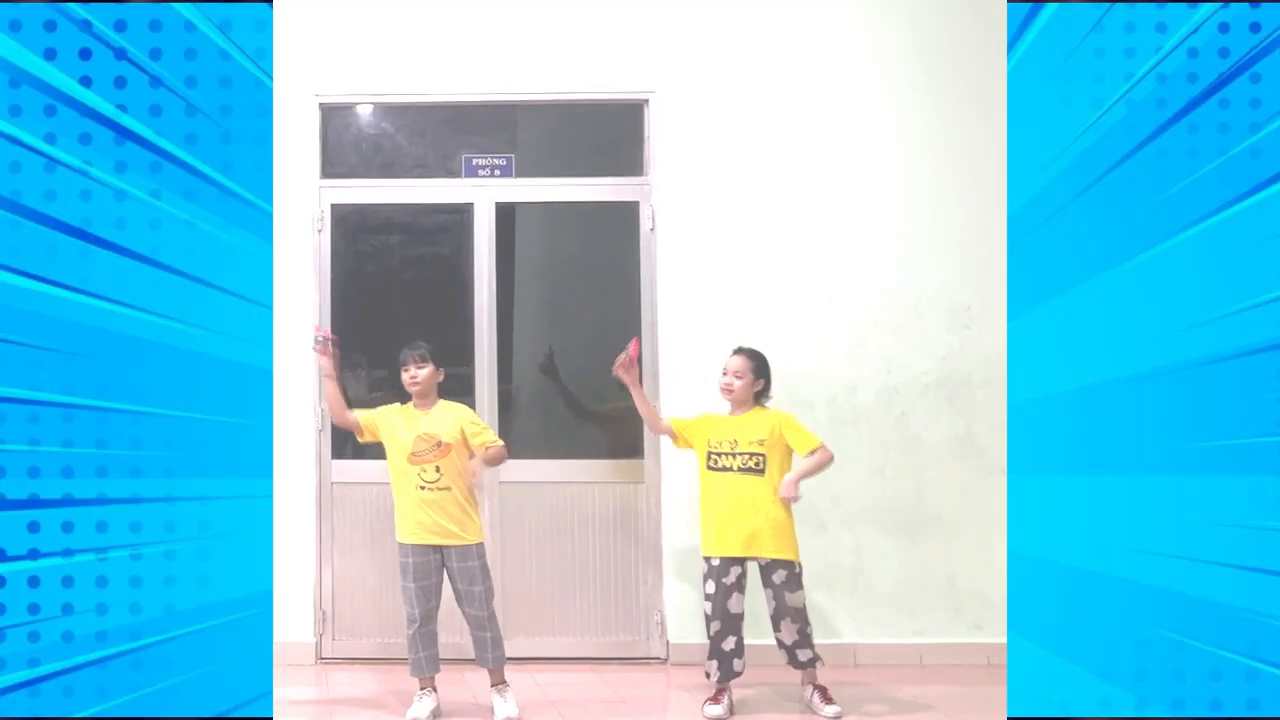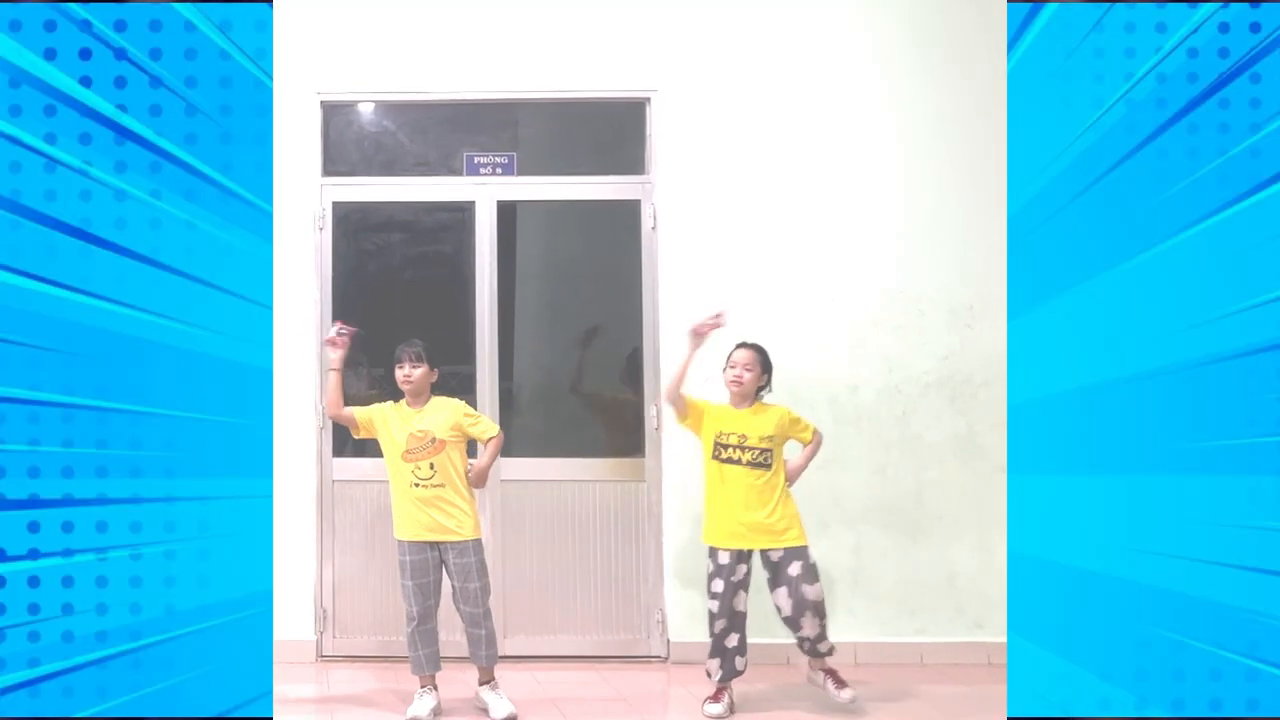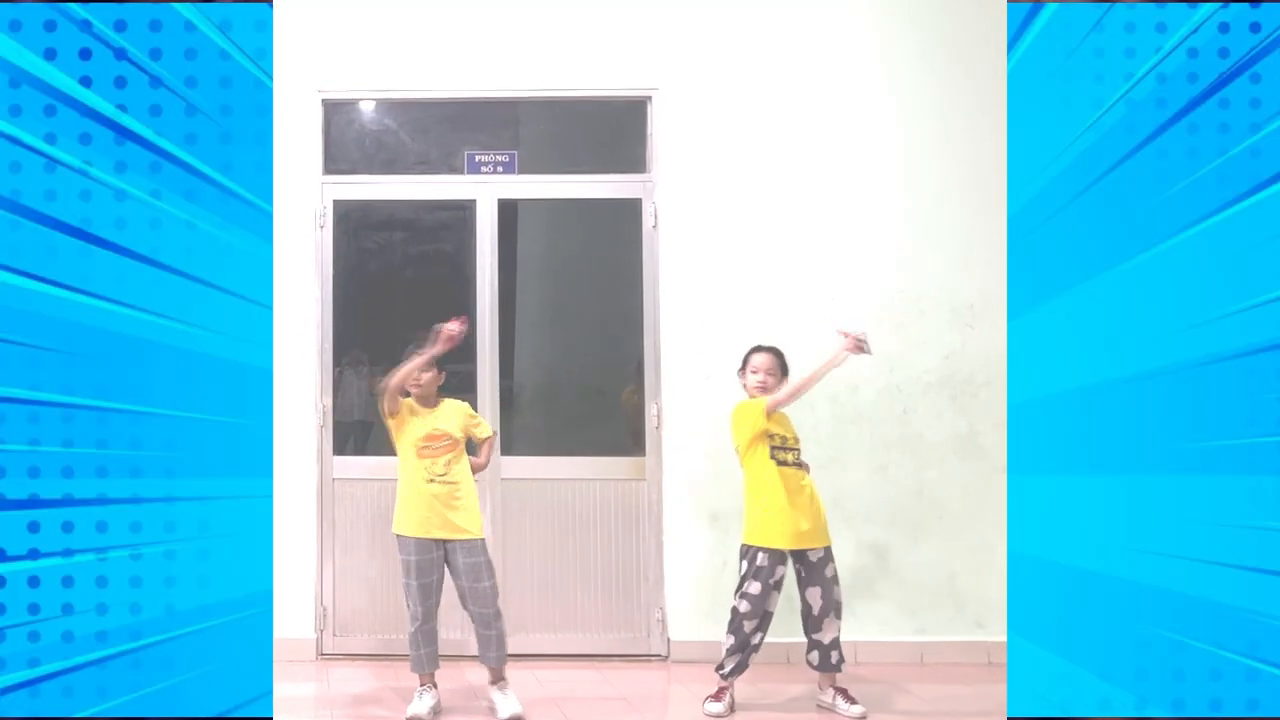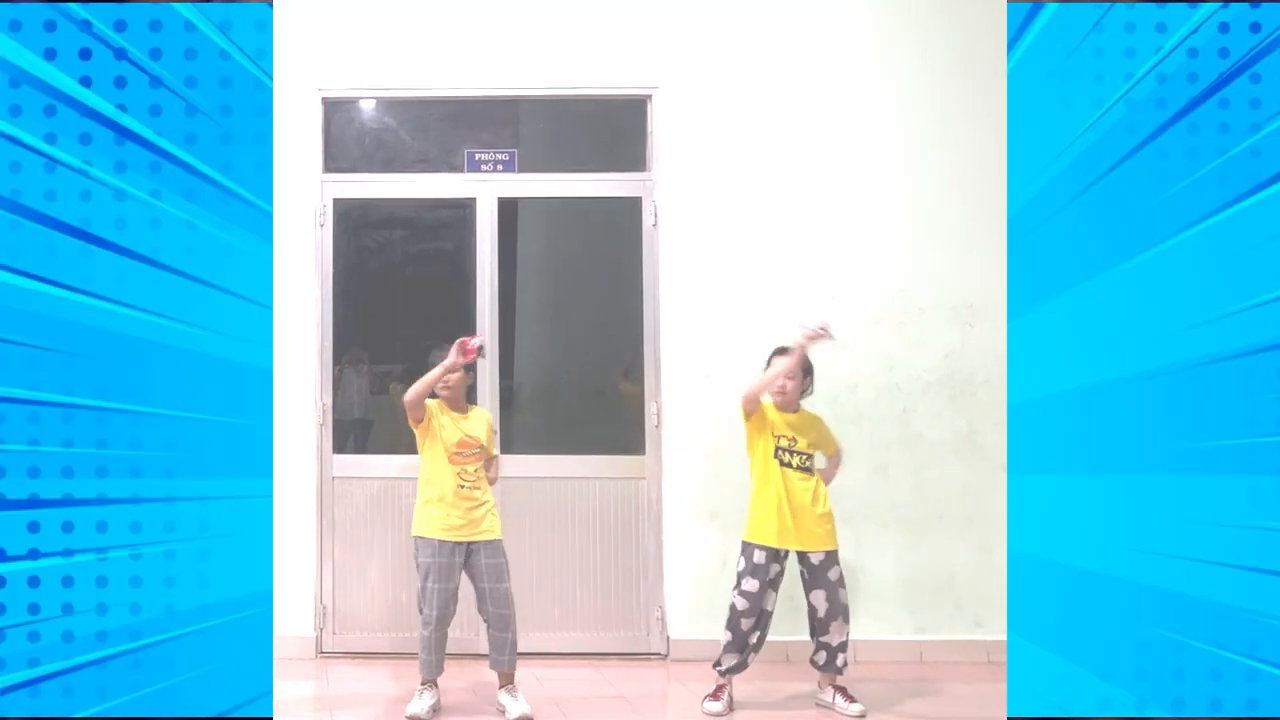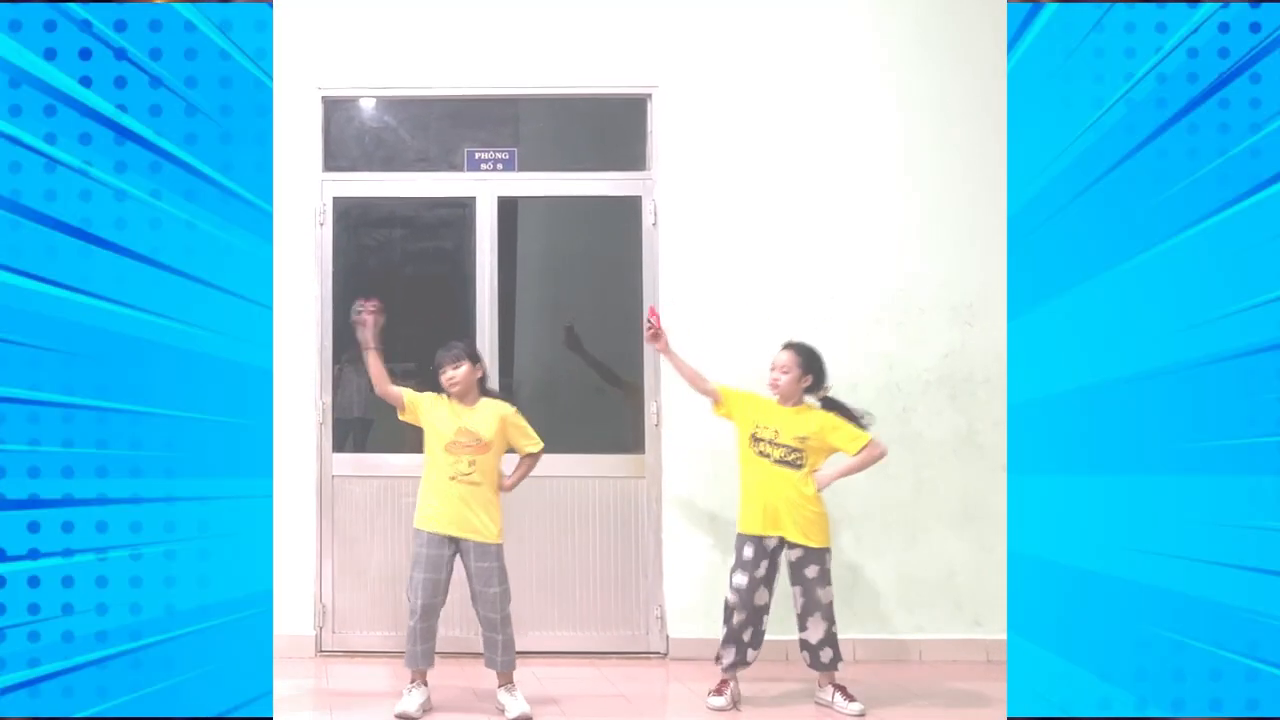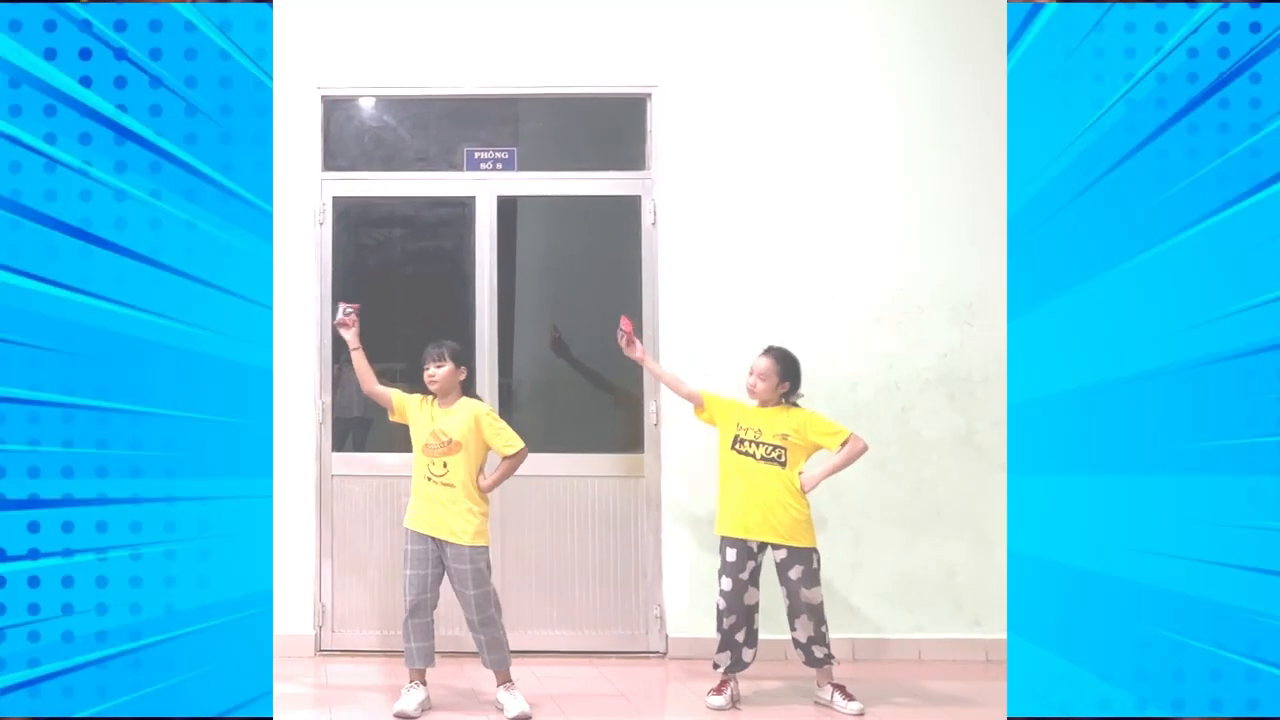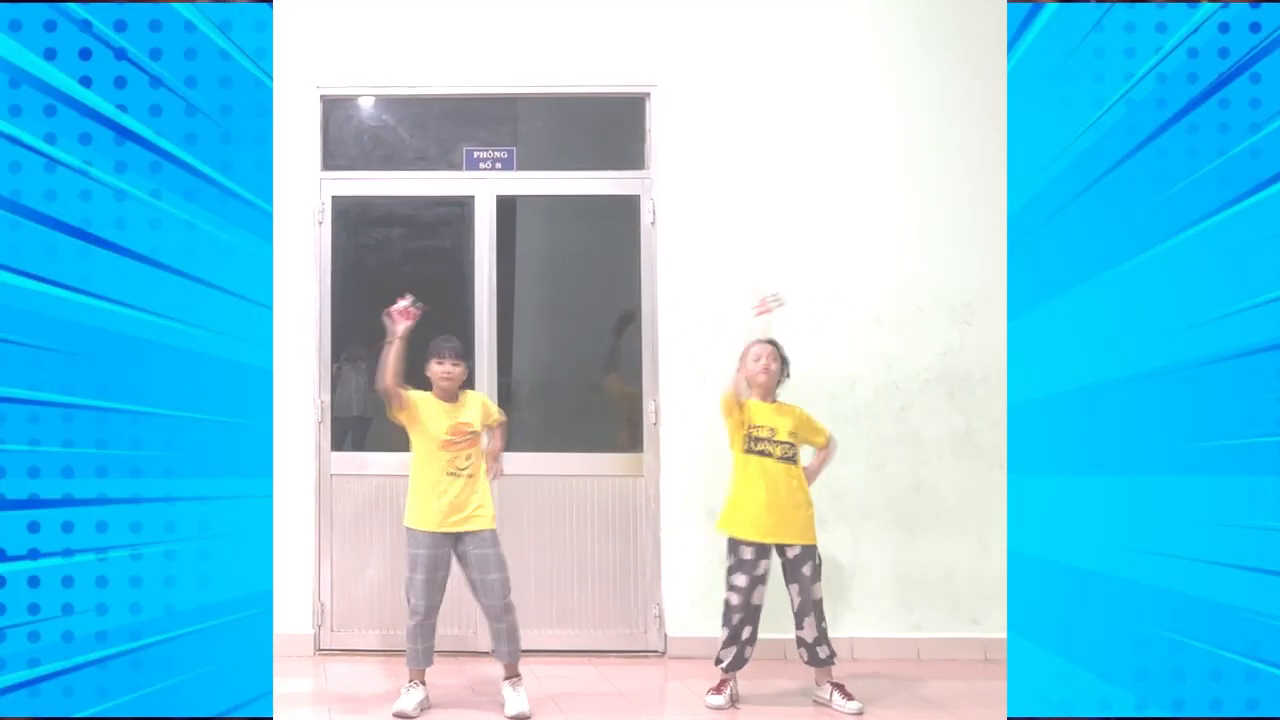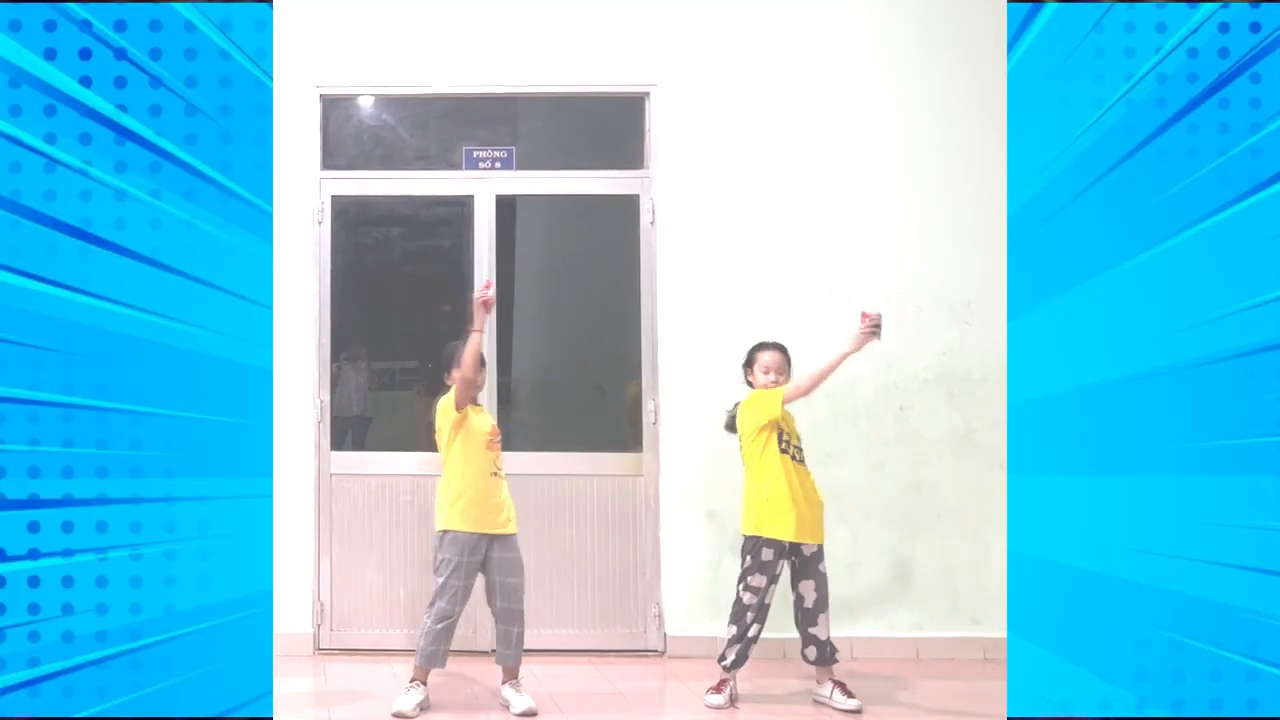
dt=0.3s
person 1, frame 1
left shoulder: (459, 414)
right shoulder: (389, 417)
left elbow: (497, 450)
right elbow: (341, 417)
left wrist: (478, 463)
right wrist: (329, 370)
left hip: (461, 532)
right hip: (415, 535)
left knee: (480, 610)
right knee: (420, 615)
left ankle: (499, 687)
person 1, frame 2
left shoulder: (453, 409)
right shoulder: (384, 415)
left elbow: (495, 434)
right elbow: (335, 411)
left wrist: (483, 464)
right wrist: (336, 362)
left hip: (459, 527)
right hip: (412, 532)
left knee: (475, 607)
right knee: (419, 613)
left ankle: (487, 685)
person 1, frame 3
left shoulder: (460, 410)
right shoulder: (398, 412)
left elbow: (485, 436)
right elbow: (389, 387)
left wrist: (481, 460)
right wrist: (433, 349)
left hip: (463, 526)
right hip: (416, 528)
left knee: (484, 605)
right knee: (420, 610)
left ankle: (498, 685)
person 1, frame 4
left shoulder: (483, 418)
right shoulder: (428, 414)
right elbow: (410, 398)
left wrist: (492, 473)
right wrist: (448, 361)
left hip: (484, 530)
right hip: (437, 530)
left knee: (500, 610)
right knee: (435, 614)
left ankle: (507, 688)
right ankle: (428, 687)
person 1, frame 5
left shoulder: (502, 413)
right shoulder: (431, 407)
left elbow: (533, 450)
right elbow: (382, 388)
left wrist: (511, 482)
right wrist: (370, 340)
left hip: (481, 527)
right hip: (433, 525)
left knee: (493, 608)
right knee: (422, 606)
right ankle: (418, 685)
person 1, frame 6
left shoulder: (477, 413)
right shoulder: (416, 407)
left elbow: (517, 451)
right elbow: (371, 388)
left wrist: (489, 483)
right wrist: (353, 342)
left hip: (464, 528)
right hip: (421, 526)
left knee: (481, 610)
right knee: (417, 605)
left ankle: (505, 685)
right ankle: (417, 686)
person 1, frame 7
left shoulder: (476, 402)
right shoulder: (415, 406)
left elbow: (497, 422)
right elbow: (386, 386)
left wrist: (494, 452)
right wrist: (397, 336)
left hip: (476, 521)
right hip: (427, 523)
left knee: (497, 601)
right knee: (421, 604)
left ankle: (512, 681)
right ankle: (416, 685)
person 1, frame 8
left shoulder: (479, 410)
right shoulder: (450, 406)
right elbow: (465, 374)
right wrist: (479, 322)
left hip: (500, 524)
right hip: (461, 525)
left knee: (510, 606)
right knee: (446, 606)
left ankle: (510, 684)
person 2, frame 1
left shoulder: (777, 422)
right shoulder: (706, 425)
left elbow: (824, 455)
right elbow: (656, 424)
left wrist: (793, 477)
right wrist: (633, 383)
left hip: (771, 535)
right hip: (723, 538)
left knee: (790, 608)
right knee: (721, 612)
left ankle: (811, 683)
right ankle: (722, 687)
person 2, frame 2
left shoulder: (778, 416)
right shoulder: (706, 414)
left elbow: (814, 438)
right elbow: (673, 396)
left wrist: (797, 466)
right wrist: (693, 347)
left hip: (779, 528)
right hip: (727, 532)
left knee: (805, 599)
right knee: (724, 609)
left ankle: (820, 666)
right ankle: (723, 686)
person 2, frame 3
left shoulder: (782, 420)
right shoulder: (744, 413)
right elbow: (787, 396)
left wrist: (802, 469)
right wrist: (833, 358)
left hip: (810, 529)
right hip: (767, 531)
left knee: (825, 605)
right knee: (750, 607)
left ankle: (827, 687)
right ankle: (725, 686)
person 2, frame 4
left shoulder: (815, 423)
right shoulder: (756, 414)
left elbow: (834, 454)
right elbow: (752, 393)
left wrist: (826, 477)
right wrist: (797, 349)
left hip: (816, 532)
right hip: (767, 530)
left knee: (831, 607)
right knee: (747, 606)
left ankle: (828, 686)
right ankle: (723, 684)
person 2, frame 5
left shoulder: (823, 422)
right shoulder: (748, 406)
left elbow: (875, 450)
right elbow: (703, 385)
left wrist: (832, 474)
right wrist: (665, 350)
left hip: (805, 527)
right hip: (757, 524)
left knee: (816, 605)
right knee: (742, 599)
left ankle: (827, 685)
right ankle: (729, 678)
person 2, frame 6
left shoulder: (803, 420)
right shoulder: (730, 411)
left elbow: (857, 444)
right elbow: (686, 391)
left wrist: (816, 475)
right wrist: (643, 359)
left hip: (789, 529)
right hip: (739, 528)
left knee: (806, 604)
right knee: (733, 603)
left ankle: (826, 684)
right ankle: (728, 679)
person 2, frame 7
left shoulder: (795, 415)
right shoulder: (736, 407)
left elbow: (827, 443)
right elbow: (735, 383)
left wrist: (811, 472)
right wrist: (753, 329)
left hip: (795, 525)
right hip: (748, 524)
left knee: (808, 604)
right knee: (740, 602)
left ankle: (824, 683)
right ankle: (727, 679)
person 2, frame 8
left shoulder: (783, 416)
right shoulder: (753, 405)
right elbow: (804, 388)
right wrist: (850, 348)
left hip: (805, 524)
right hip: (766, 524)
left knee: (814, 602)
right knee: (751, 601)
left ankle: (825, 682)
right ankle: (727, 678)
